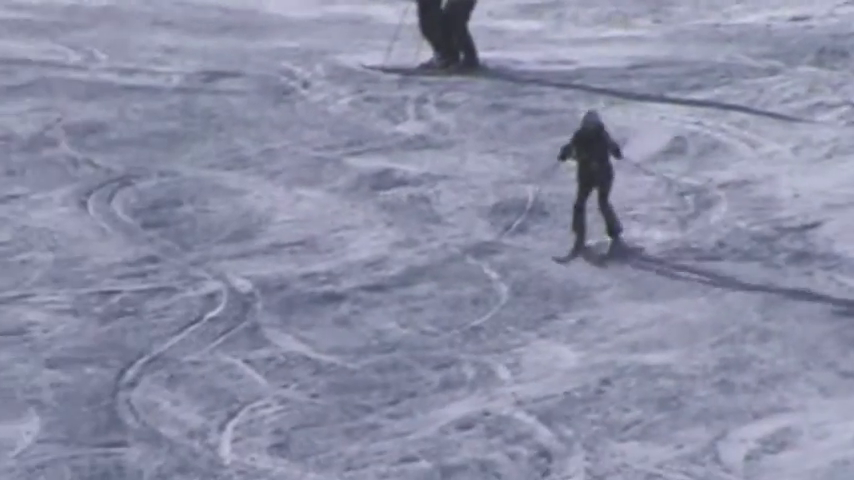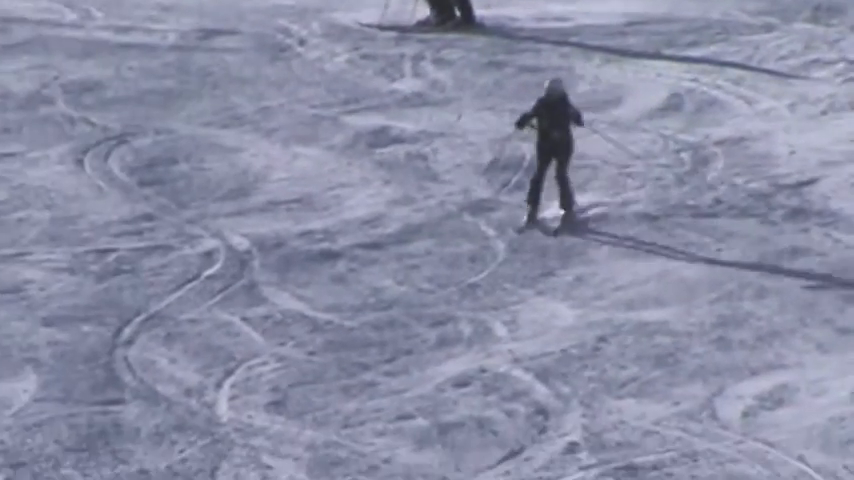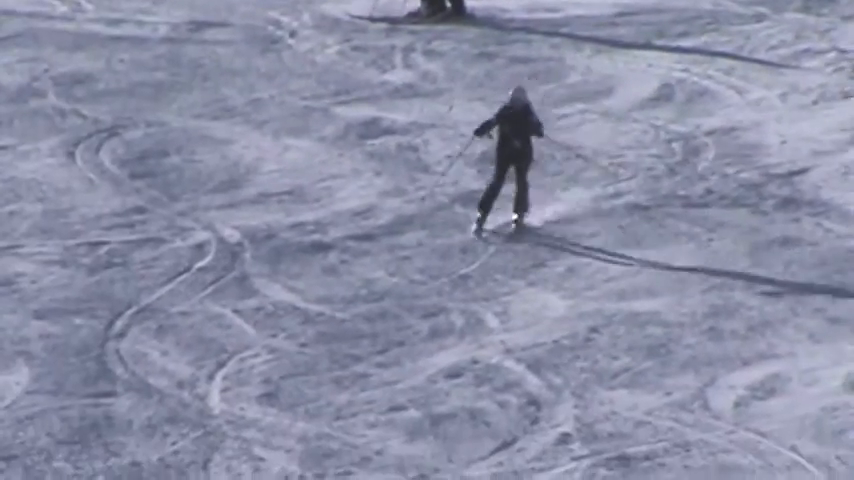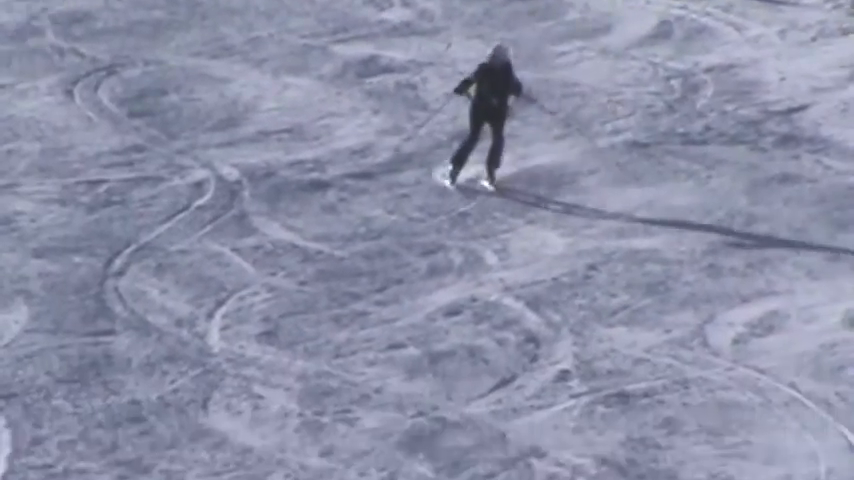
dt=0.2s
person 1, frame 1
left shoulder: (602, 135)
right shoulder: (579, 136)
left elbow: (611, 146)
right elbow: (569, 148)
left wrist: (617, 152)
right wrist: (564, 154)
left hip: (603, 173)
right hip: (586, 174)
left knee: (603, 203)
right knee: (580, 204)
left ankle: (615, 236)
right ankle: (580, 239)
person 1, frame 2
left shoulder: (565, 104)
right shoulder: (542, 104)
left elbow: (574, 115)
right elbow: (530, 114)
left wrist: (578, 120)
right wrist: (522, 121)
left hip: (563, 144)
right hip: (545, 144)
left knee: (561, 174)
right knee: (539, 174)
left ankle: (568, 208)
right ankle: (533, 209)
person 1, frame 3
left shoulder: (528, 114)
right shoulder: (504, 112)
left elbow: (535, 125)
right elbow: (491, 122)
left wrist: (538, 130)
right wrist: (481, 130)
left hip: (523, 152)
right hip: (504, 151)
left knee: (521, 180)
right knee: (497, 181)
left ankle: (519, 214)
right ankle: (482, 215)
person 1, frame 4
left shoulder: (507, 72)
right shoulder: (483, 69)
left elbow: (515, 87)
right elbow: (471, 79)
left wrist: (516, 89)
right wrist: (462, 88)
left hip: (498, 110)
right hip: (479, 107)
left knee: (498, 137)
right knee: (473, 137)
left ankle: (490, 171)
right ankle: (455, 167)
